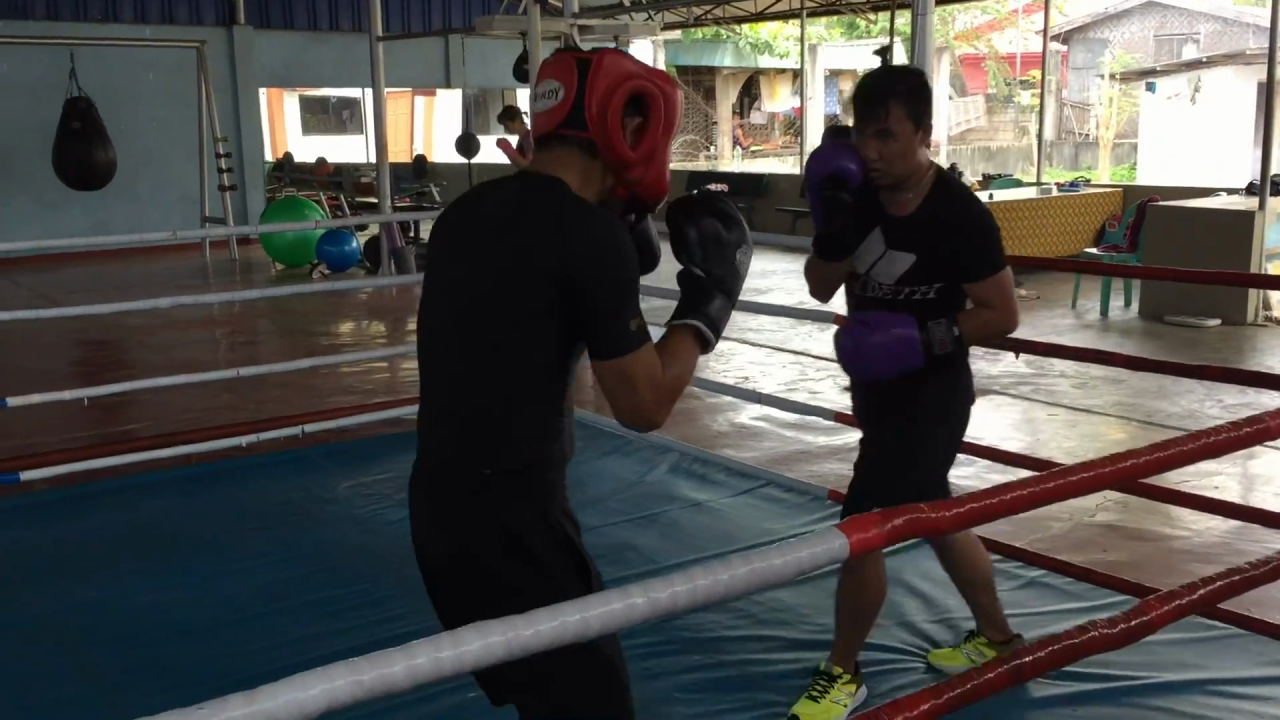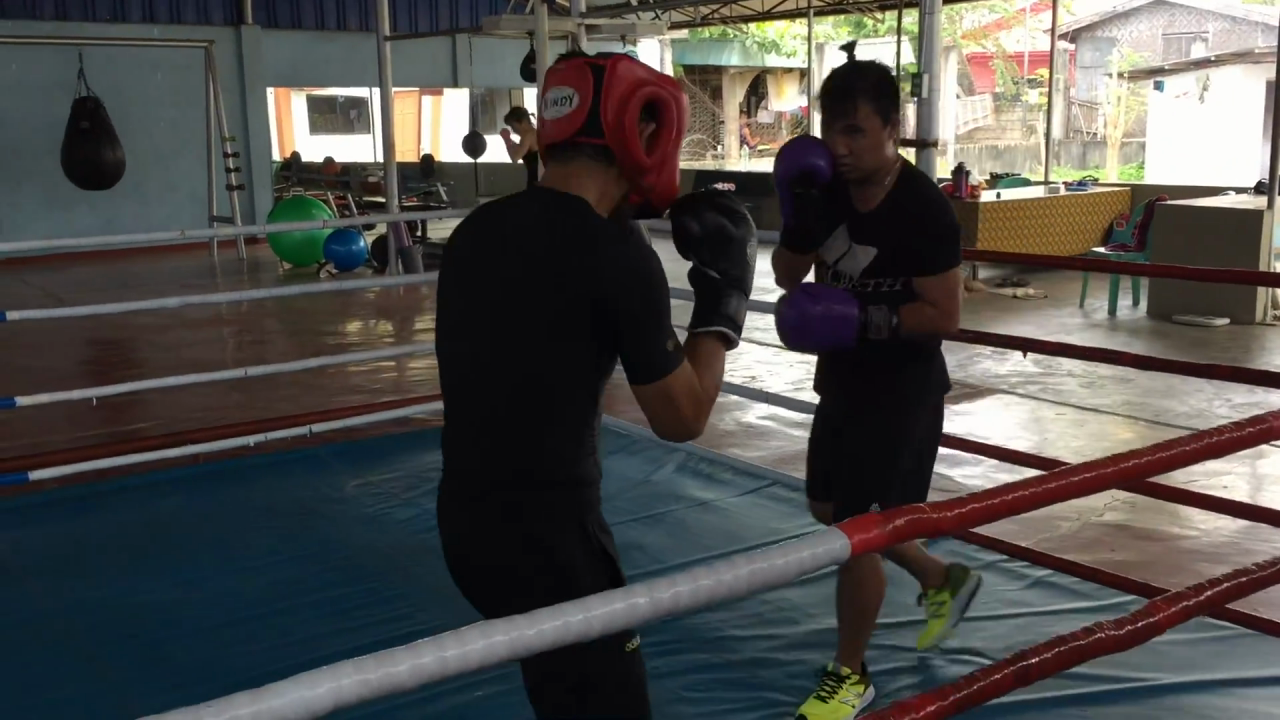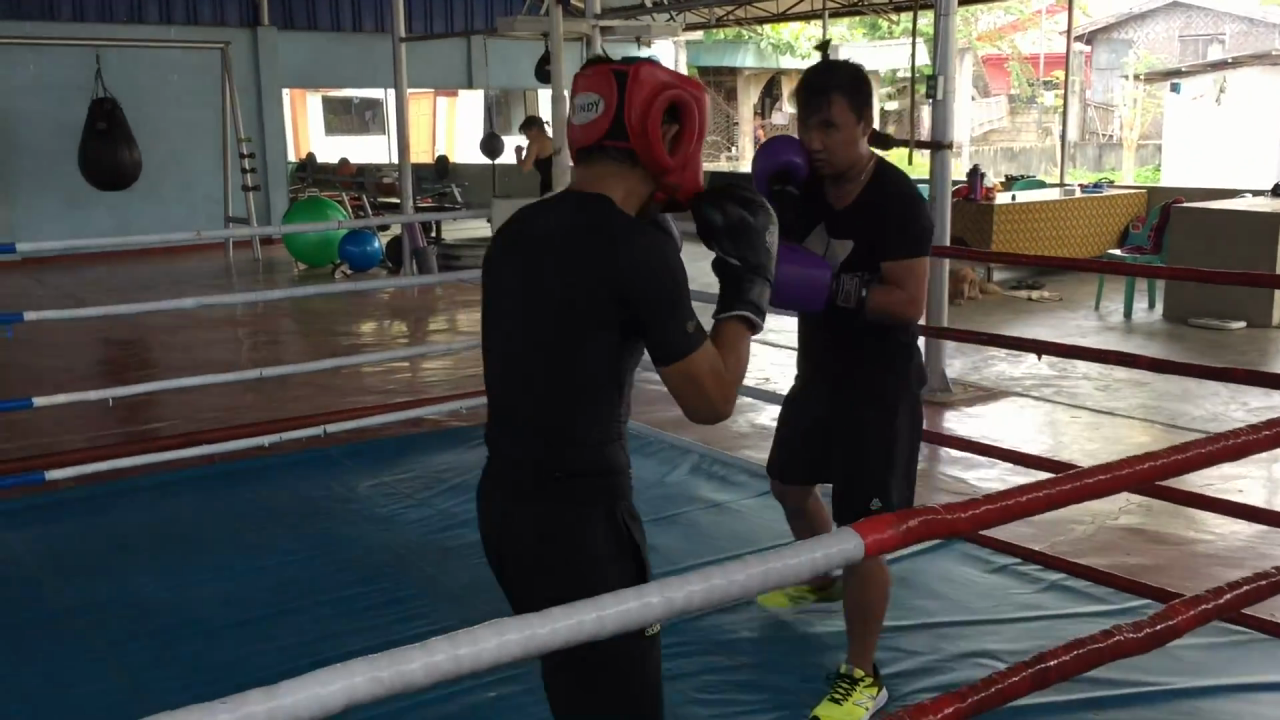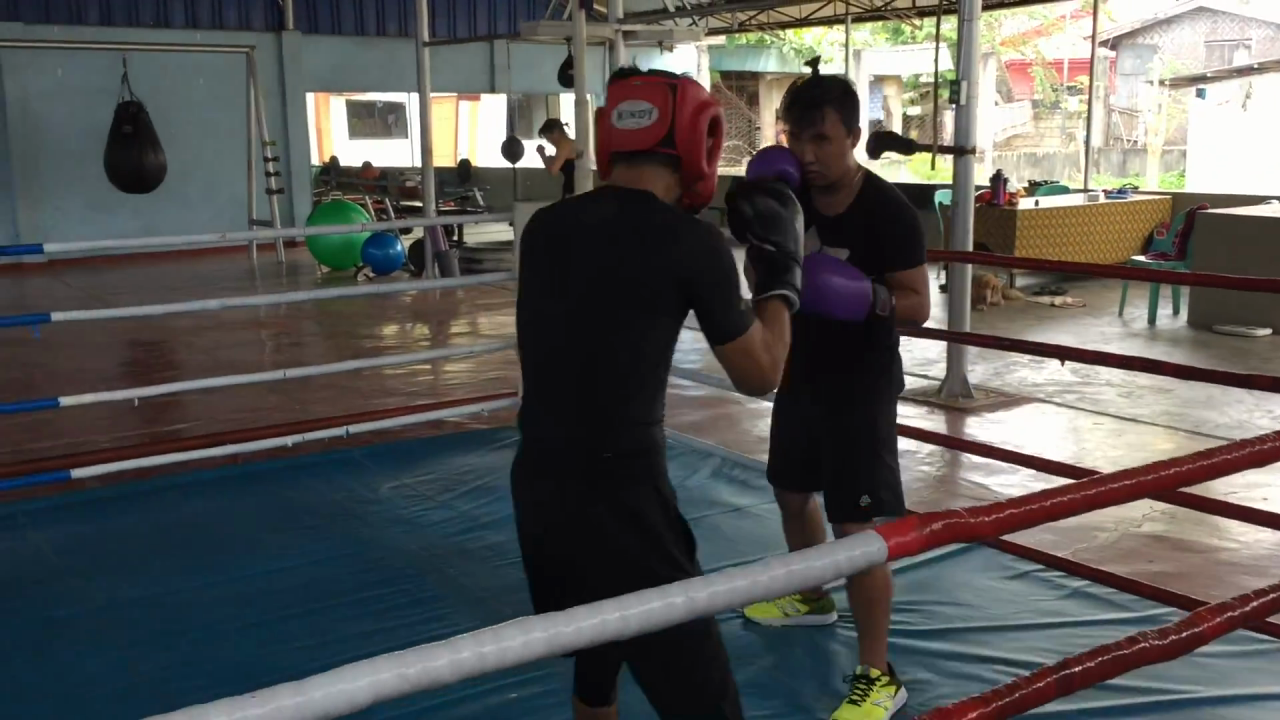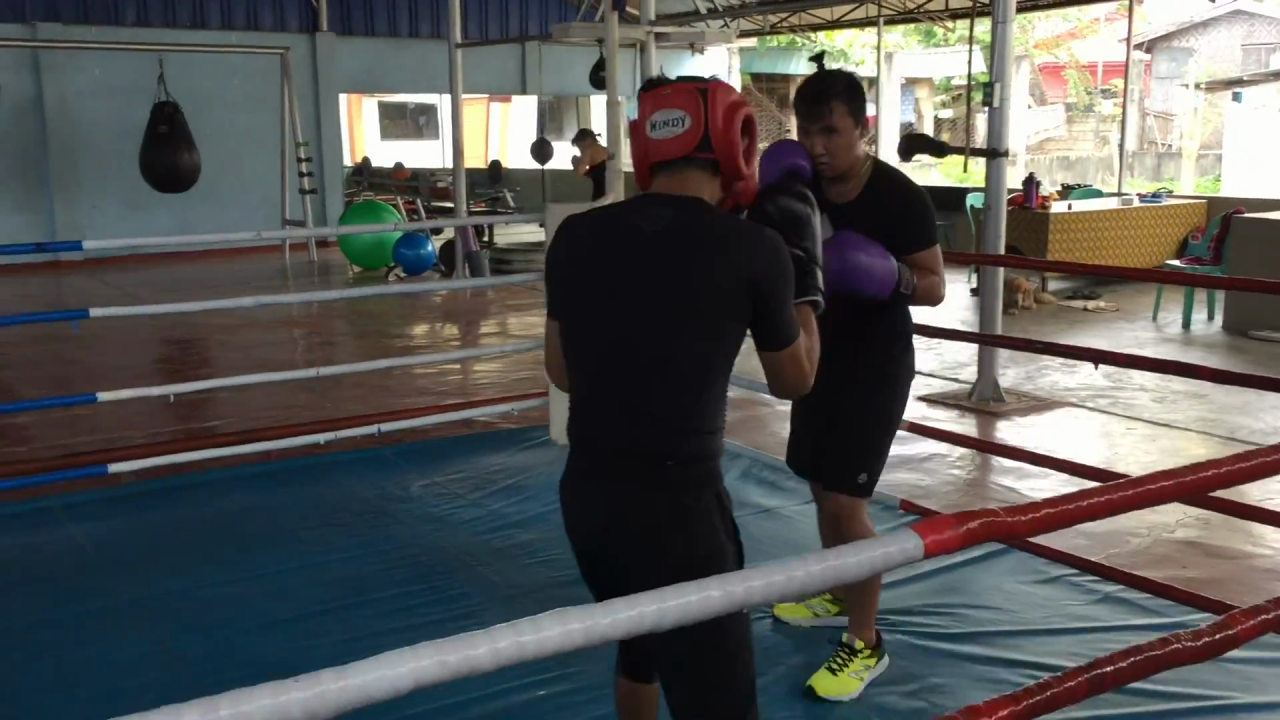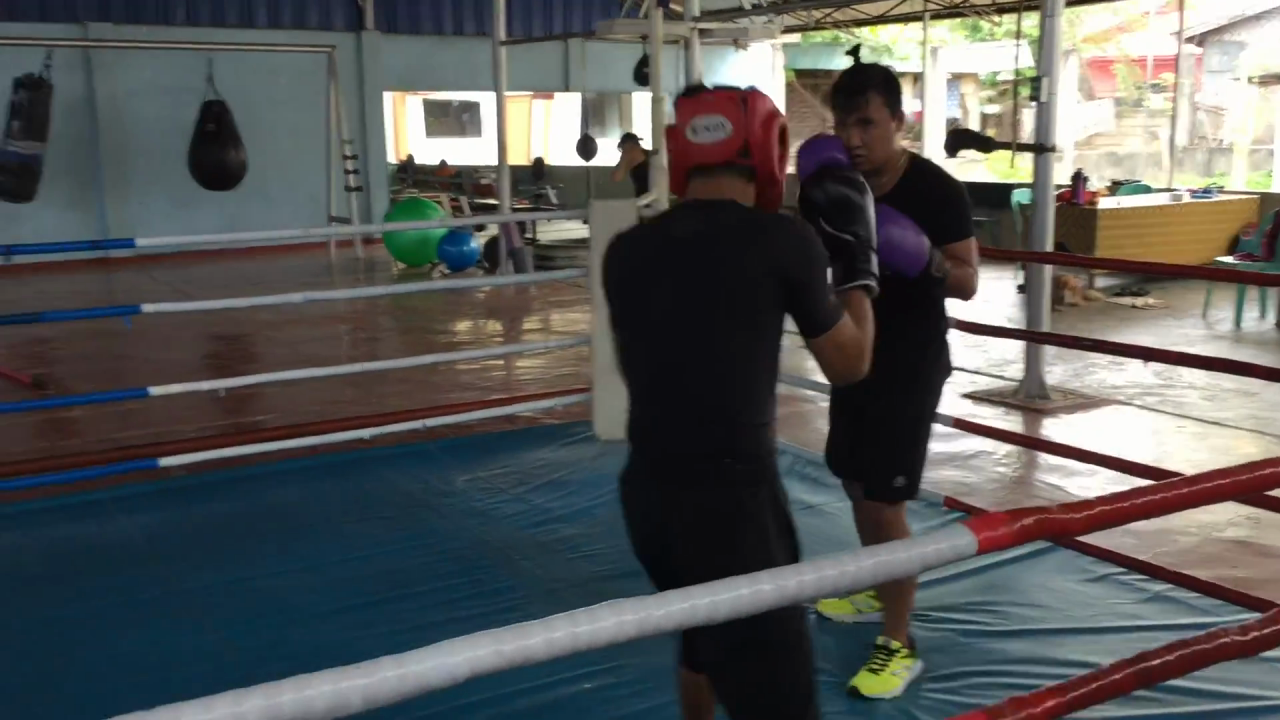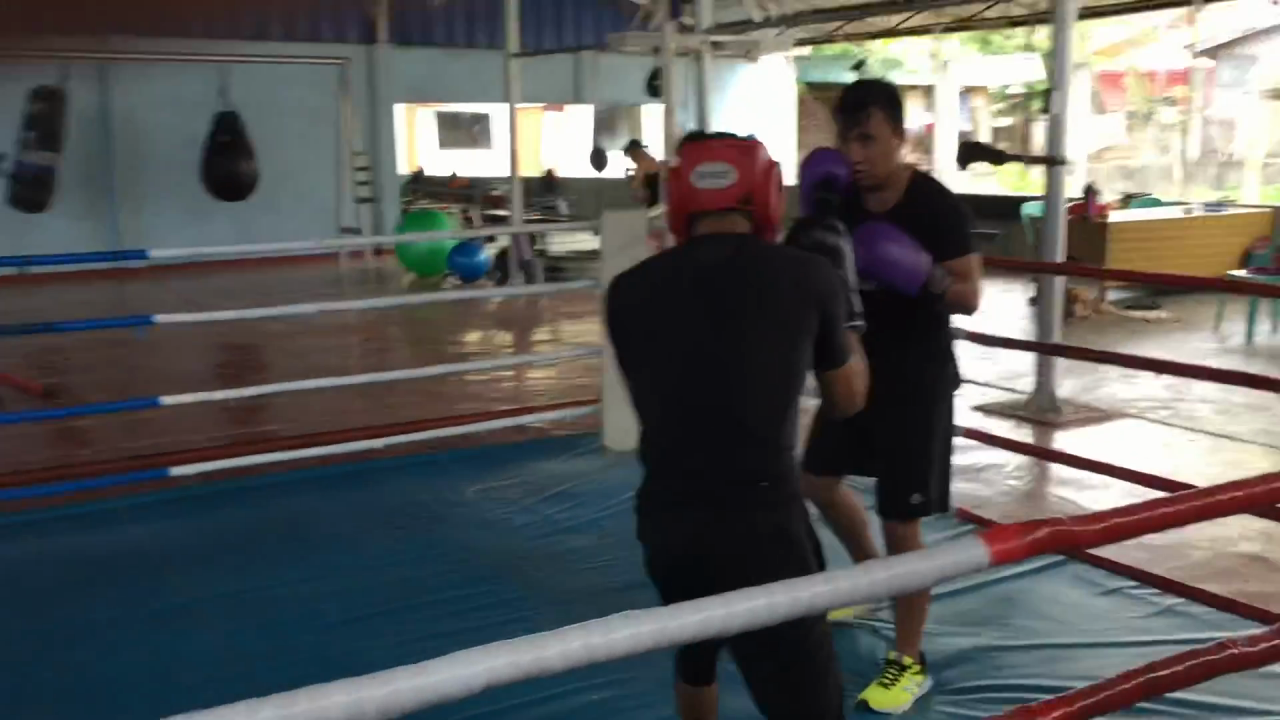
dt=0.2s
person 1, frame 1
left shoulder: (959, 214)
right shoulder: (854, 192)
left elbow: (1000, 316)
right elbow: (818, 285)
left wrist: (928, 341)
right wrist: (829, 230)
left hip: (928, 396)
right hip: (879, 389)
right ankle: (995, 636)
person 1, frame 2
left shoulder: (923, 208)
right shoulder: (825, 188)
left elbow: (944, 317)
right elbow: (788, 278)
left wrist: (862, 323)
right wrist: (796, 223)
left hip: (900, 390)
right hip: (839, 378)
right knee: (830, 504)
right ankle: (945, 579)
person 1, frame 3
left shoulder: (897, 200)
right shoulder: (801, 184)
left elbow: (909, 302)
right elbow: (771, 273)
left wrist: (833, 288)
right wrist: (772, 217)
left hip: (881, 380)
right hip: (818, 367)
left knee: (858, 527)
right knee: (790, 484)
right ankle: (818, 582)
person 1, frame 4
left shoulder: (888, 210)
right shoulder: (789, 194)
left elbow: (918, 305)
left wrist: (865, 301)
left hip: (862, 381)
right hip: (801, 371)
left knee: (855, 523)
right knee: (791, 493)
right ankle: (812, 597)
person 1, frame 5
left shoulder: (899, 197)
right shoulder: (802, 186)
left elbow: (935, 287)
left wrist: (890, 279)
left hip: (876, 367)
right hip: (818, 357)
left knee: (845, 499)
right knee: (823, 490)
left ankle: (862, 642)
right ankle: (838, 596)
person 1, frame 6
left shoulder: (936, 191)
left elbow: (968, 281)
left wrist: (924, 260)
left hip: (909, 365)
left knee: (885, 506)
right knee: (858, 486)
left ankle: (899, 647)
right ankle: (878, 593)
person 1, frame 7
left shoulder: (937, 205)
right shoulder: (841, 197)
left elbow: (969, 297)
left wrist: (926, 277)
left hip: (918, 379)
right hip: (856, 366)
left knee: (900, 524)
right knee: (818, 480)
left ankle: (908, 662)
person 2, frame 1
left shoulder: (466, 213)
right shoulder: (590, 233)
right elbow: (642, 404)
right wrist: (709, 296)
left hip: (441, 504)
right hip: (513, 515)
person 2, frame 2
left shoulder: (477, 232)
right shoulder: (615, 256)
right elbow: (680, 418)
right wrist: (724, 295)
left hip: (468, 515)
right hip: (547, 530)
person 2, frame 3
left shoulder: (516, 233)
right shoulder: (637, 250)
right elbow: (708, 401)
right wrist: (747, 283)
left hip: (508, 503)
right hip: (578, 517)
left knee: (575, 659)
person 2, frame 4
left shoulder: (543, 228)
right shoulder: (692, 241)
right elbow: (758, 375)
right wrist: (780, 265)
left hip: (539, 485)
right hip: (620, 497)
left knee: (595, 657)
person 2, frame 5
left shoulder: (576, 237)
right shoulder: (751, 250)
right elbow: (794, 380)
right wrist: (804, 265)
left hip: (588, 494)
right hip: (679, 504)
left knee: (645, 638)
person 2, frame 6
left shoulder: (625, 251)
right shoulder: (784, 242)
right elbow: (849, 364)
right wrist: (858, 252)
left hip: (646, 496)
right hip: (734, 503)
left knee: (706, 631)
person 2, frame 7
left shoulder: (630, 289)
right shoulder: (808, 275)
right elbow: (847, 401)
left hip: (665, 520)
right hip: (762, 528)
left knee: (699, 643)
